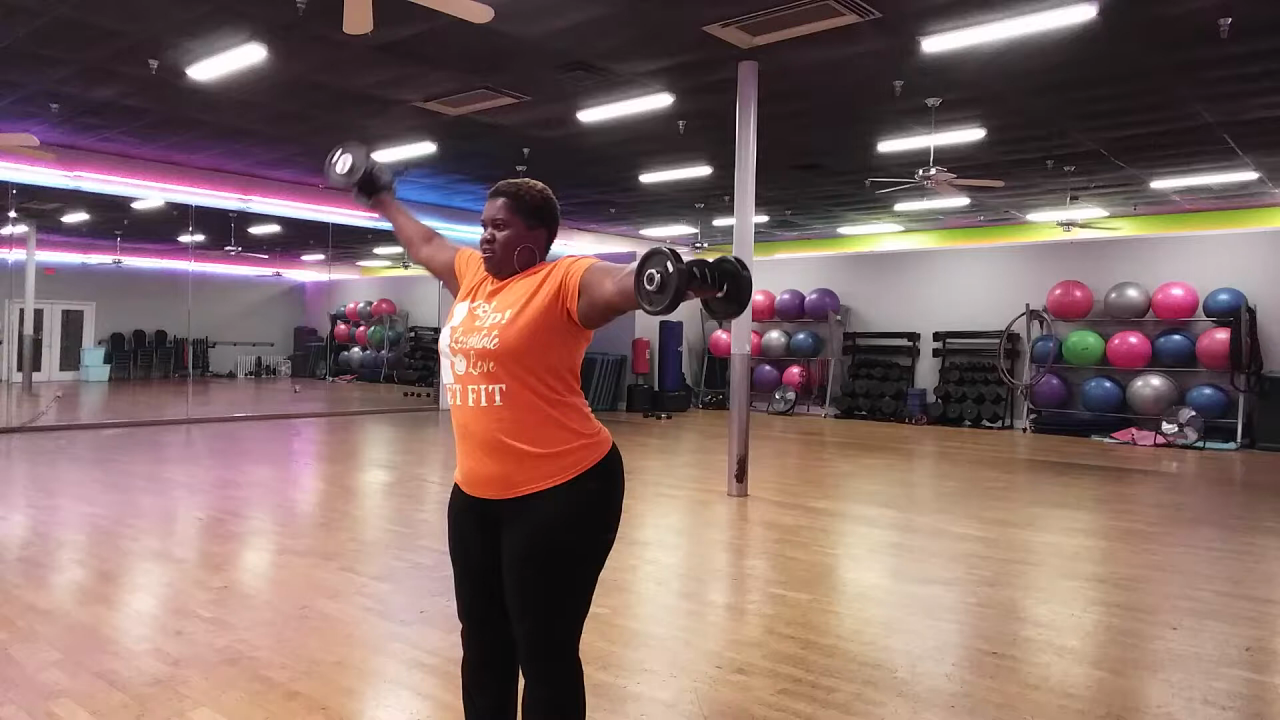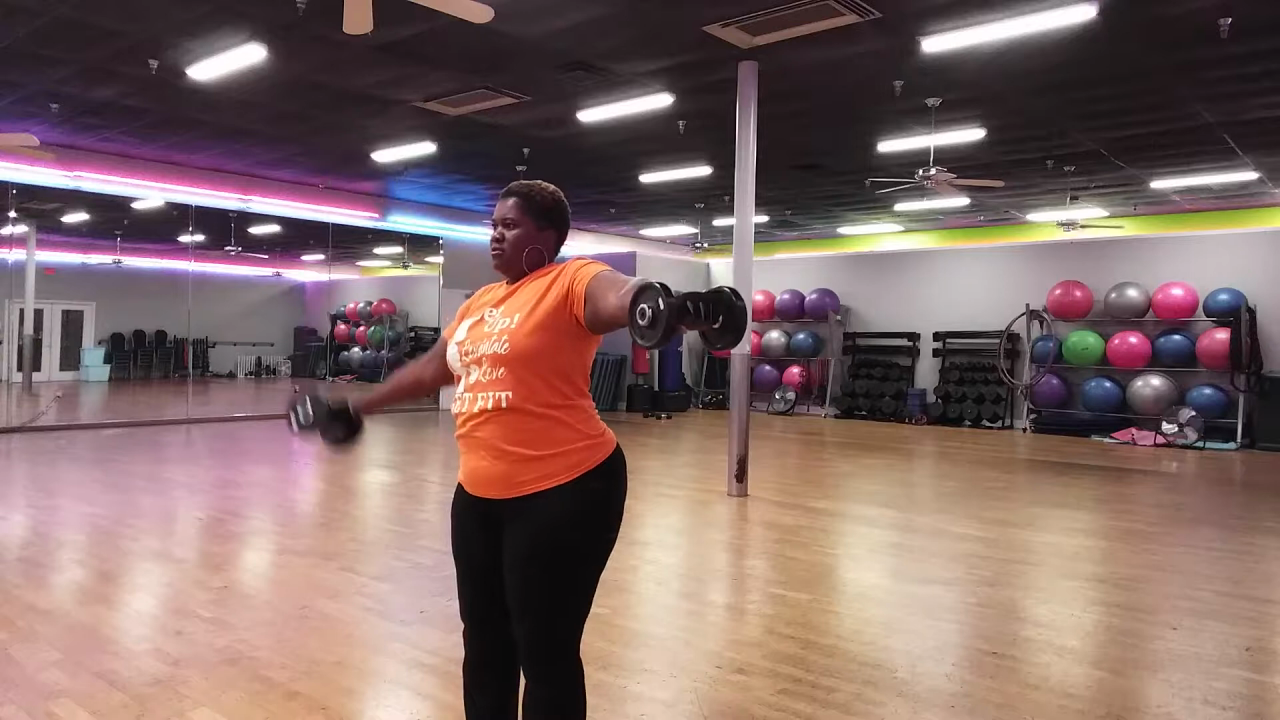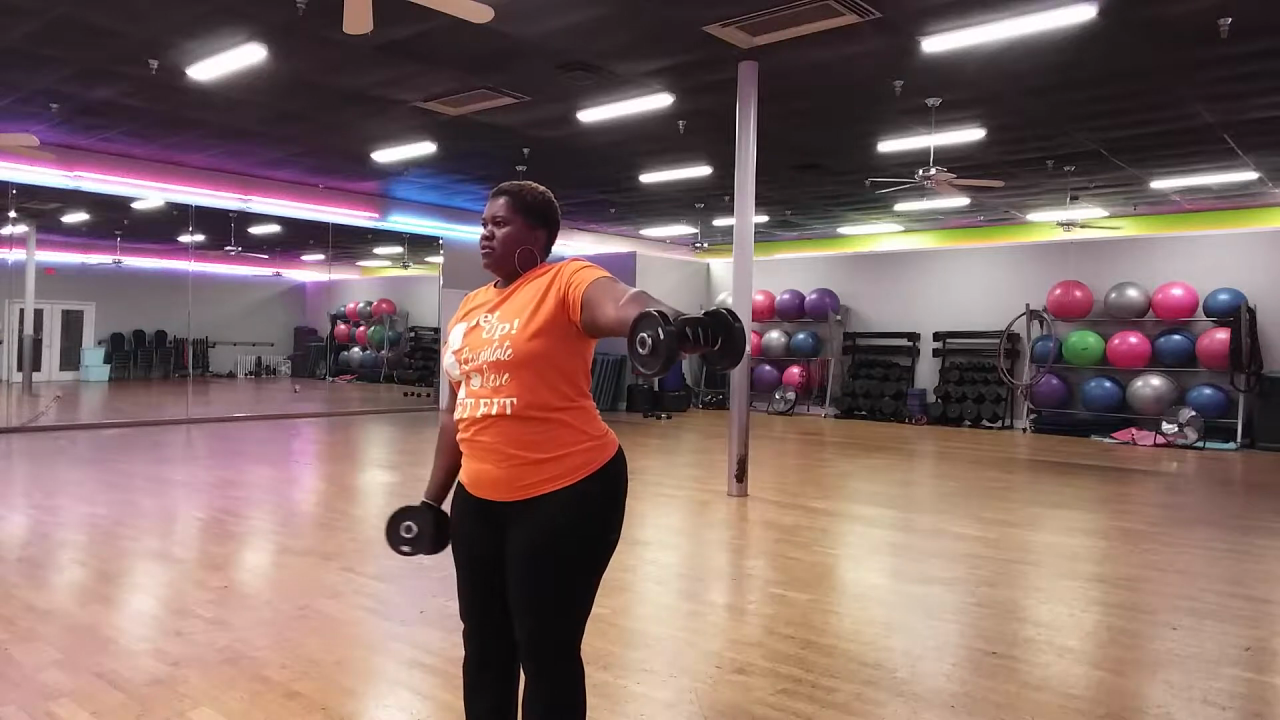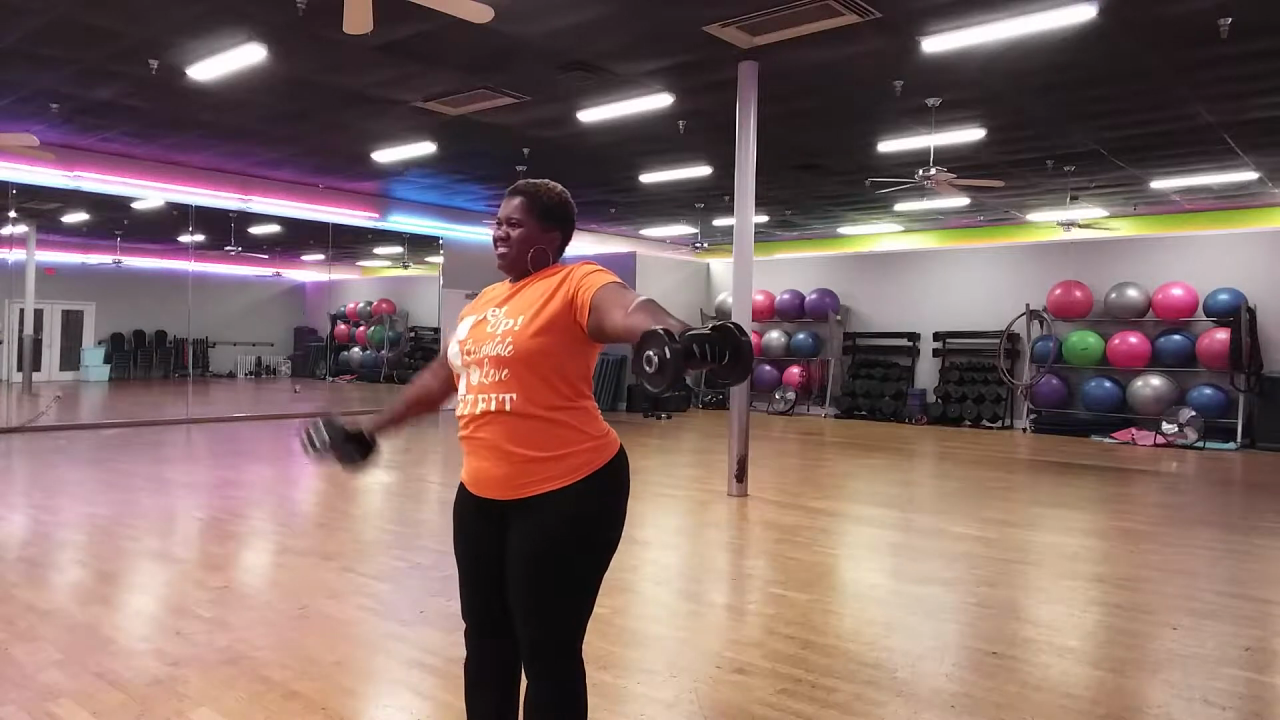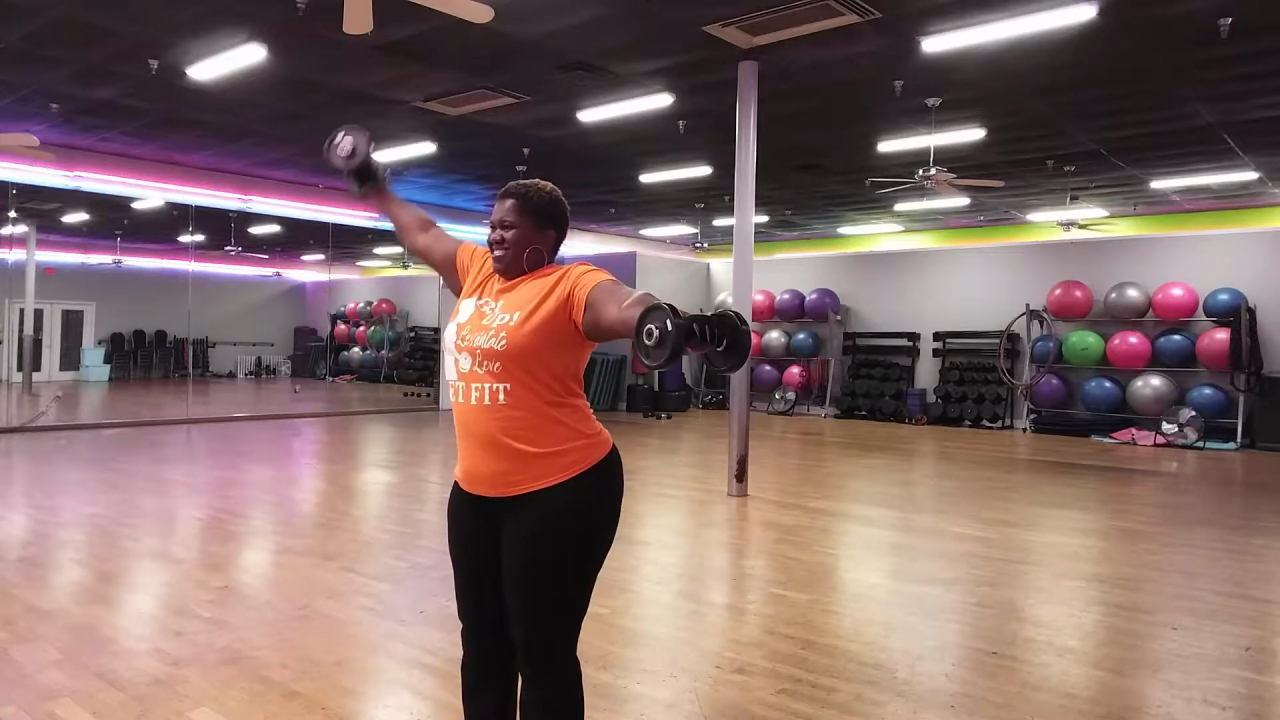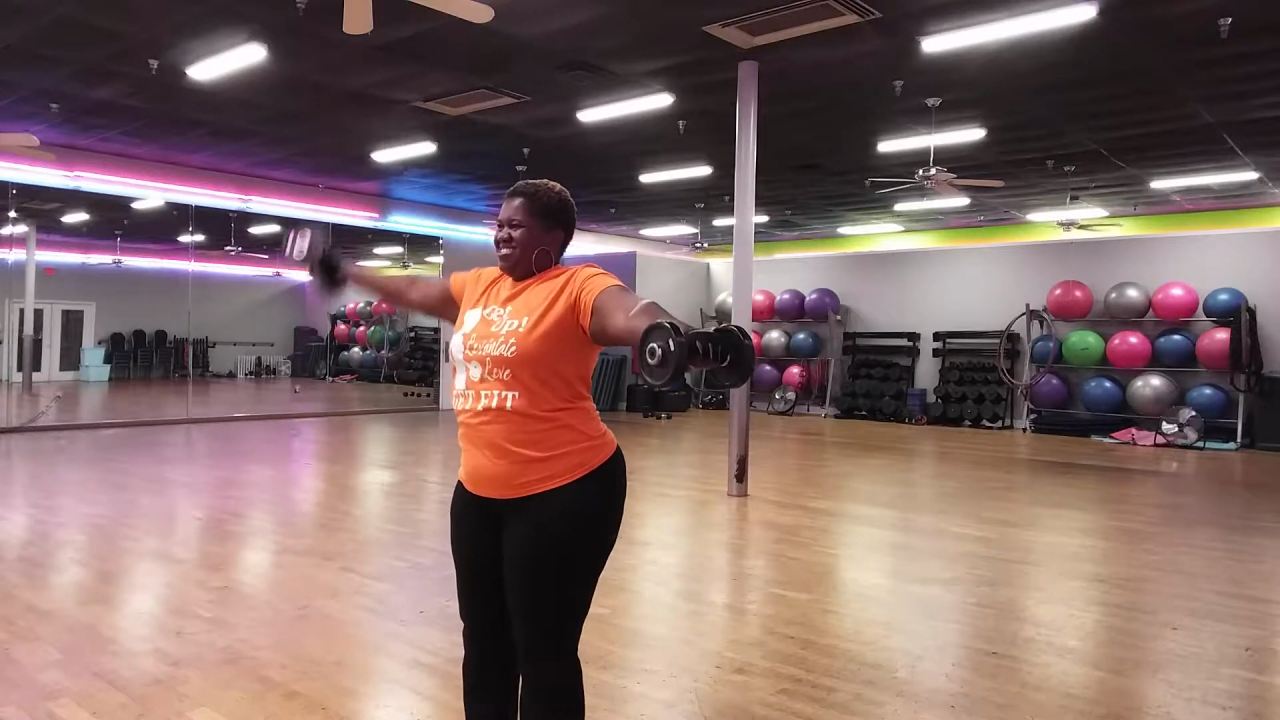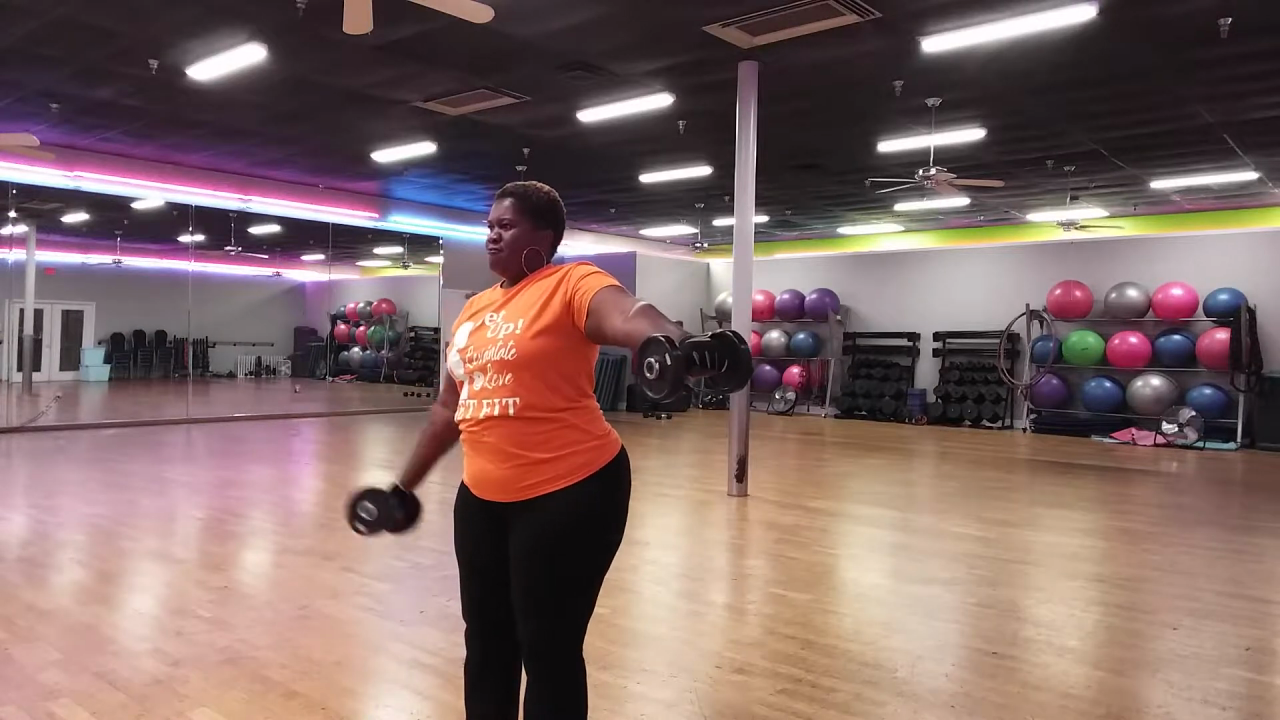
dt=0.5s
person 1, frame 1
left shoulder: (564, 279)
right shoulder: (474, 275)
left elbow: (625, 282)
right elbow: (426, 241)
right wrist: (381, 197)
left hip: (560, 492)
right hip: (476, 494)
left knee: (545, 653)
right knee: (483, 646)
person 1, frame 2
left shoulder: (572, 280)
right shoulder: (481, 302)
left elbow: (626, 296)
right elbow: (431, 368)
left wrist: (683, 309)
right wrist: (360, 405)
left hip: (567, 491)
right hip: (481, 495)
left knee: (545, 653)
right knee: (484, 645)
person 1, frame 3
left shoulder: (566, 283)
right shoulder: (468, 307)
left elbow: (622, 304)
right wrist: (434, 497)
left hip: (566, 493)
right hip: (480, 499)
left knee: (546, 652)
right knee: (484, 645)
person 1, frame 4
left shoulder: (576, 285)
right shoulder: (484, 302)
left elbow: (631, 312)
right elbow: (439, 379)
left wrist: (679, 337)
right wrist: (376, 426)
left hip: (566, 493)
right hip: (482, 496)
left knee: (547, 652)
right knee: (485, 643)
person 1, frame 5
left shoulder: (572, 285)
right shoulder: (477, 273)
left elbow: (626, 306)
right elbow: (422, 232)
right wrist: (375, 189)
left hip: (561, 492)
right hip: (476, 493)
left knee: (543, 652)
right knee: (482, 644)
person 1, frame 6
left shoulder: (579, 287)
right shoulder: (483, 286)
left elbow: (634, 316)
right elbow: (417, 290)
right wrist: (345, 271)
left hip: (567, 490)
right hip: (481, 493)
left knee: (543, 651)
right knee: (485, 643)
person 1, frame 7
left shoulder: (572, 286)
right shoulder: (473, 308)
left elbow: (629, 316)
right elbow: (450, 409)
left wrist: (681, 344)
right wrist: (405, 483)
left hip: (569, 493)
right hip: (484, 496)
left knee: (549, 649)
right knee: (484, 642)
